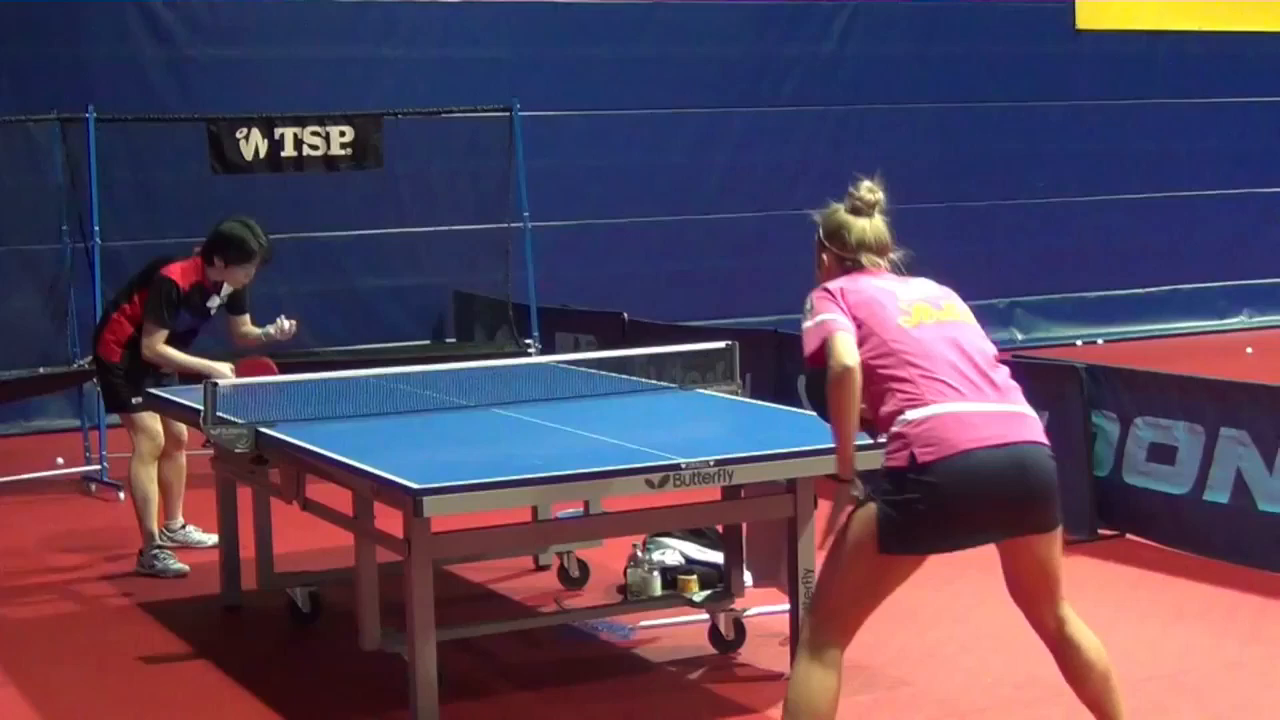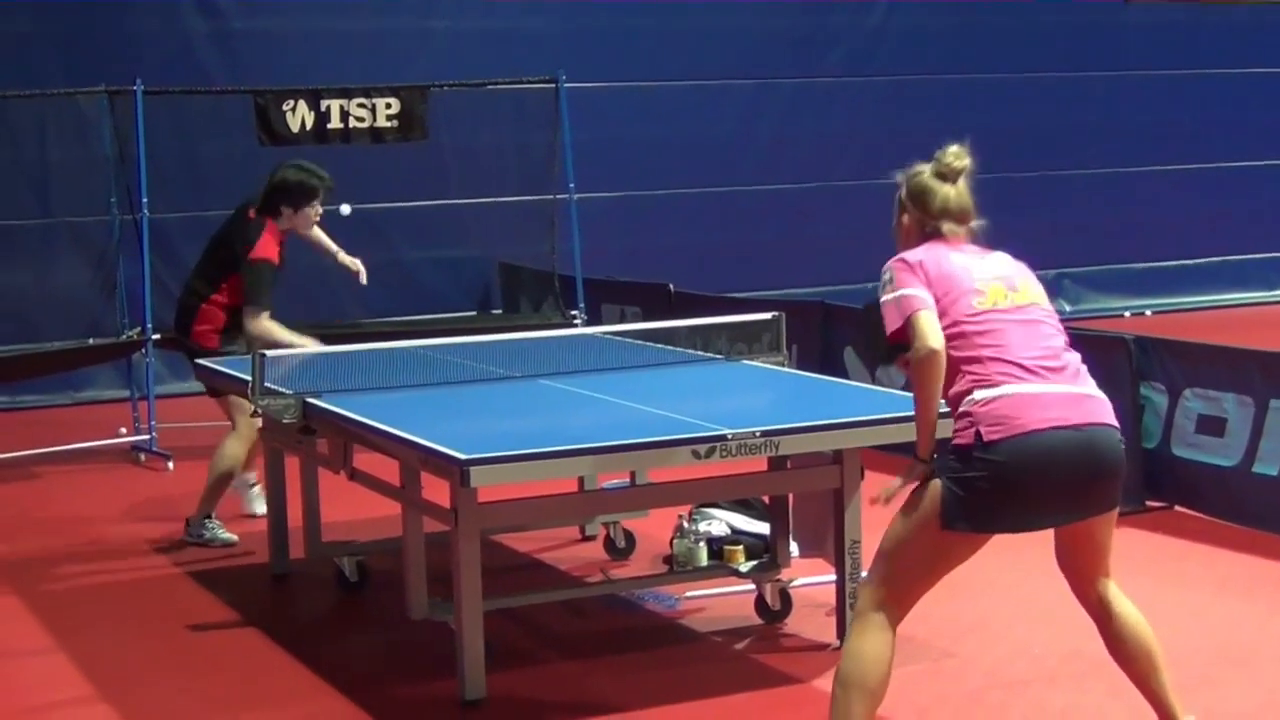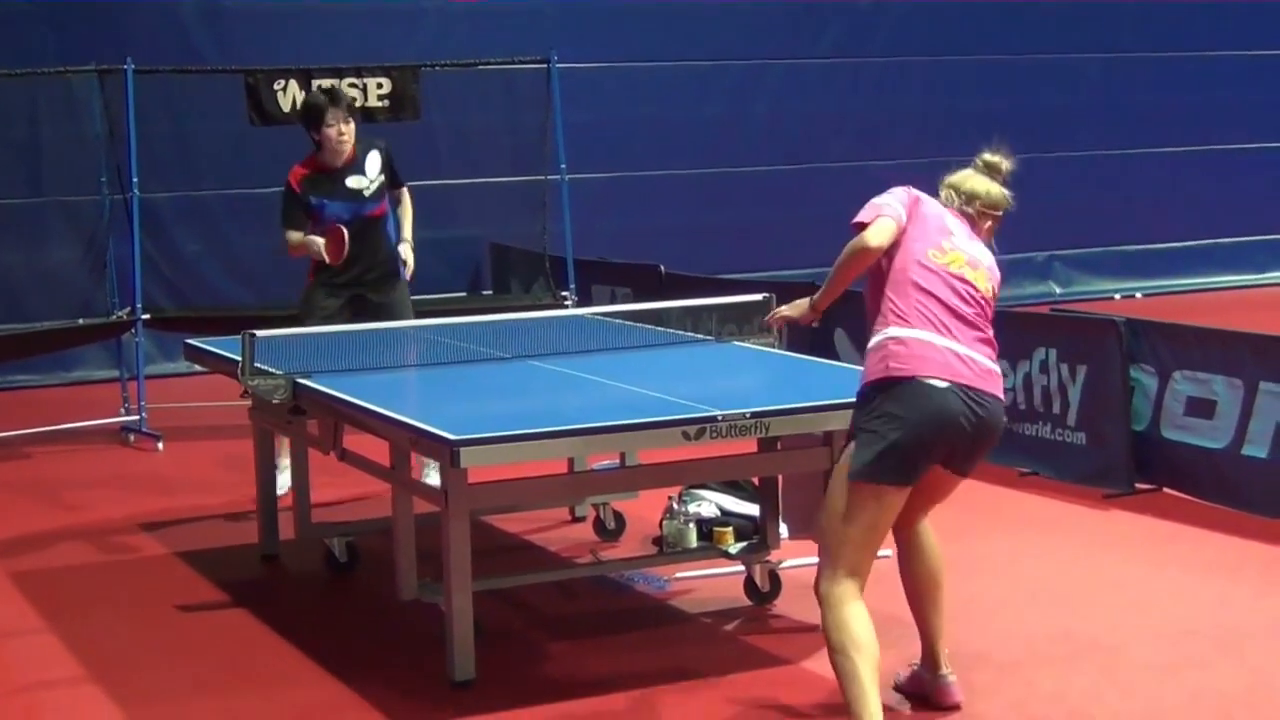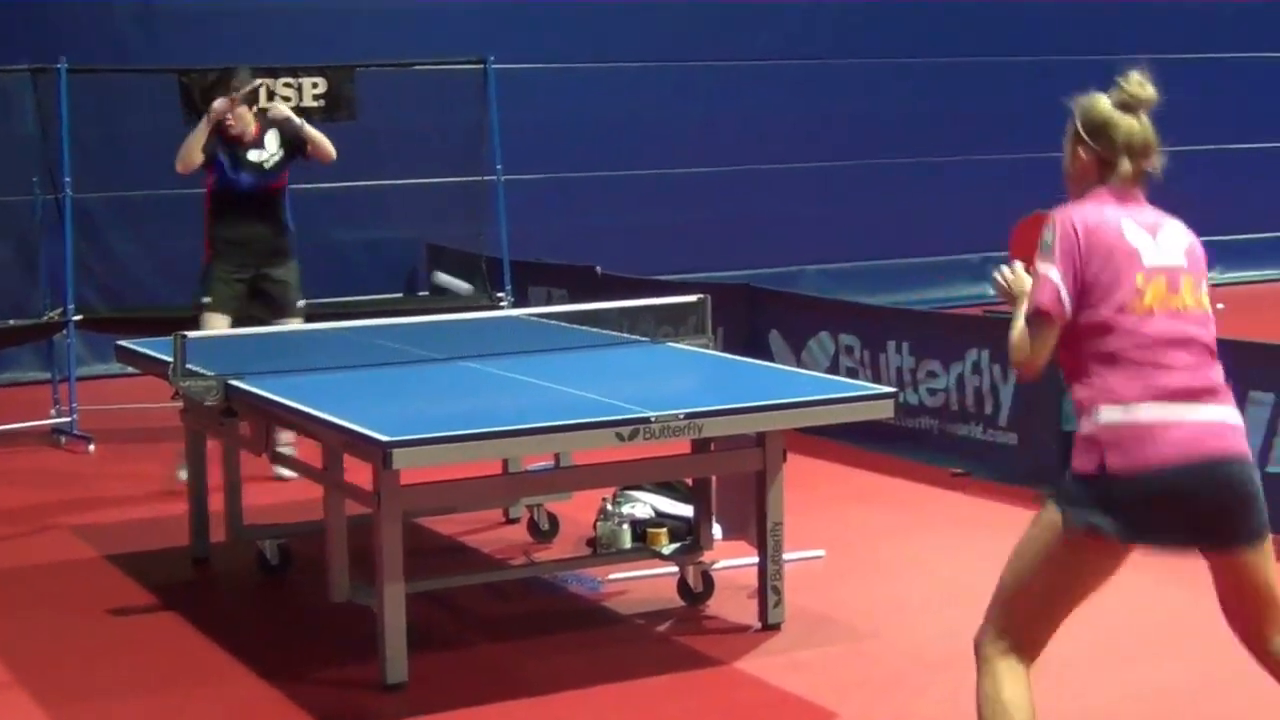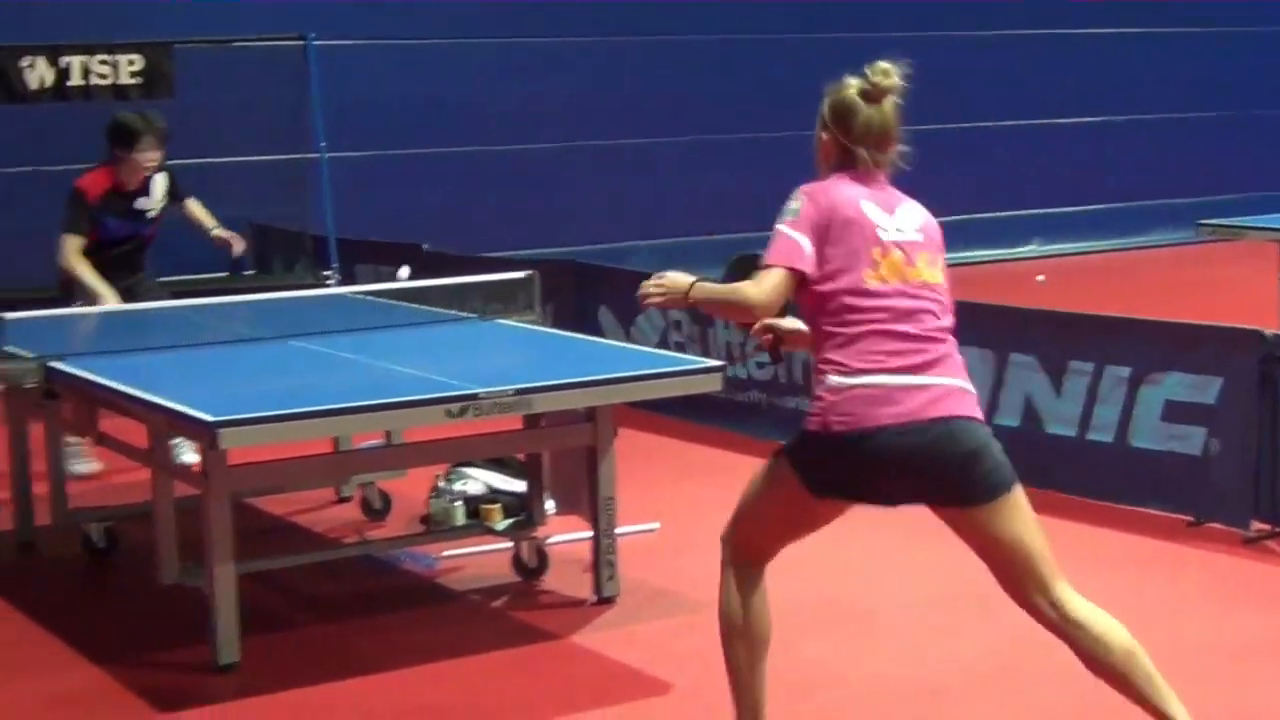
dt=1s
person 1, frame 1
left shoulder: (831, 296)
right shoulder: (937, 290)
left elbow: (844, 366)
left wrist: (848, 479)
left hip: (939, 461)
right hip: (1028, 451)
left knee: (823, 633)
right knee: (1052, 613)
person 1, frame 2
left shoulder: (908, 265)
right shoulder: (1012, 265)
left elbow: (929, 351)
left wrist: (923, 451)
left hip: (1007, 442)
right hip: (1095, 433)
left knee: (877, 604)
right knee: (1096, 588)
person 1, frame 3
left shoulder: (907, 199)
right shoulder: (985, 257)
left elbow: (872, 243)
left wrist: (815, 304)
left hip: (913, 389)
right hip: (983, 403)
left knee: (839, 582)
right knee: (906, 515)
right ankle: (934, 672)
person 1, frame 4
left shoulder: (1073, 224)
right shoulder: (1185, 239)
left elbow: (1030, 359)
left wrist: (1022, 298)
left hip: (1125, 465)
right hip: (1224, 461)
left knee: (1001, 646)
person 1, frame 5
left shoulder: (818, 200)
right shoulder: (919, 221)
left elbow: (761, 298)
left wrist: (693, 290)
left hip: (854, 429)
right hip: (953, 428)
left knee: (742, 554)
right knee: (1050, 596)
person 2, frame 1
left shoulder: (231, 280)
right shoulder: (173, 280)
left elbow: (241, 334)
right elbow: (150, 347)
left wrist: (268, 334)
right wrist: (208, 367)
left hip: (156, 354)
right hip: (122, 351)
left knee: (176, 438)
right knee: (151, 441)
left ankle: (173, 526)
right ankle: (151, 549)
person 2, frame 2
left shoulder: (271, 215)
right shoulder: (261, 253)
left elbow: (306, 227)
right elbow: (255, 325)
left wrist: (342, 258)
right wrist: (304, 344)
left hip: (234, 321)
right hip: (209, 330)
right knee: (249, 424)
left ankle: (245, 478)
right ankle: (200, 521)
person 2, frame 3
left shoulder: (377, 155)
right shoulder: (300, 180)
left elbow: (402, 197)
right elbow: (291, 240)
left wrist: (406, 241)
right wrist: (309, 244)
left hip: (384, 279)
right hip: (330, 285)
left ankle: (425, 457)
right ankle: (285, 462)
person 2, frame 4
left shoulder: (278, 133)
right shoulder: (216, 139)
left elbow: (327, 154)
right elbow: (183, 166)
left wrist: (293, 120)
right wrist: (209, 119)
left hip: (277, 257)
right hip: (228, 257)
left ankle: (283, 441)
person 2, frame 5
left shoulder: (160, 177)
right shoulder: (88, 189)
left elbow: (187, 203)
right elbow: (68, 255)
left wrist: (216, 231)
right wrist: (102, 293)
left hip: (134, 275)
right hip: (89, 280)
left ankle: (176, 437)
right ankle: (75, 443)
